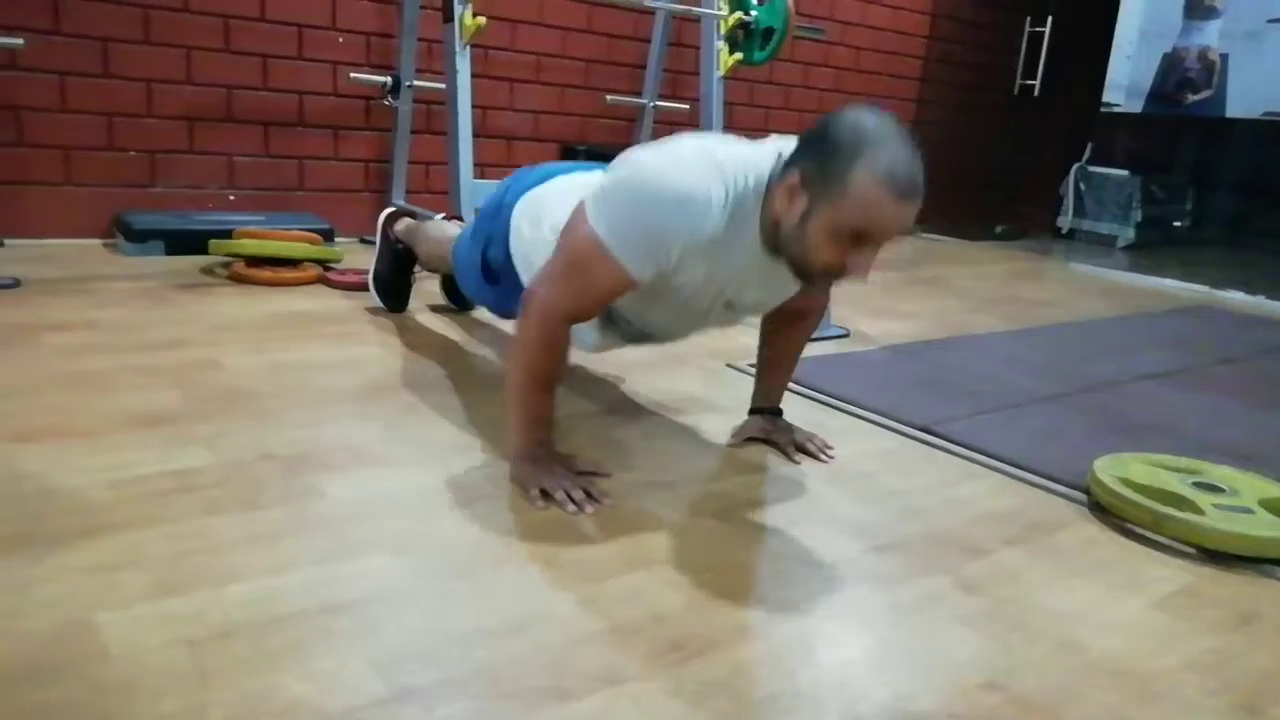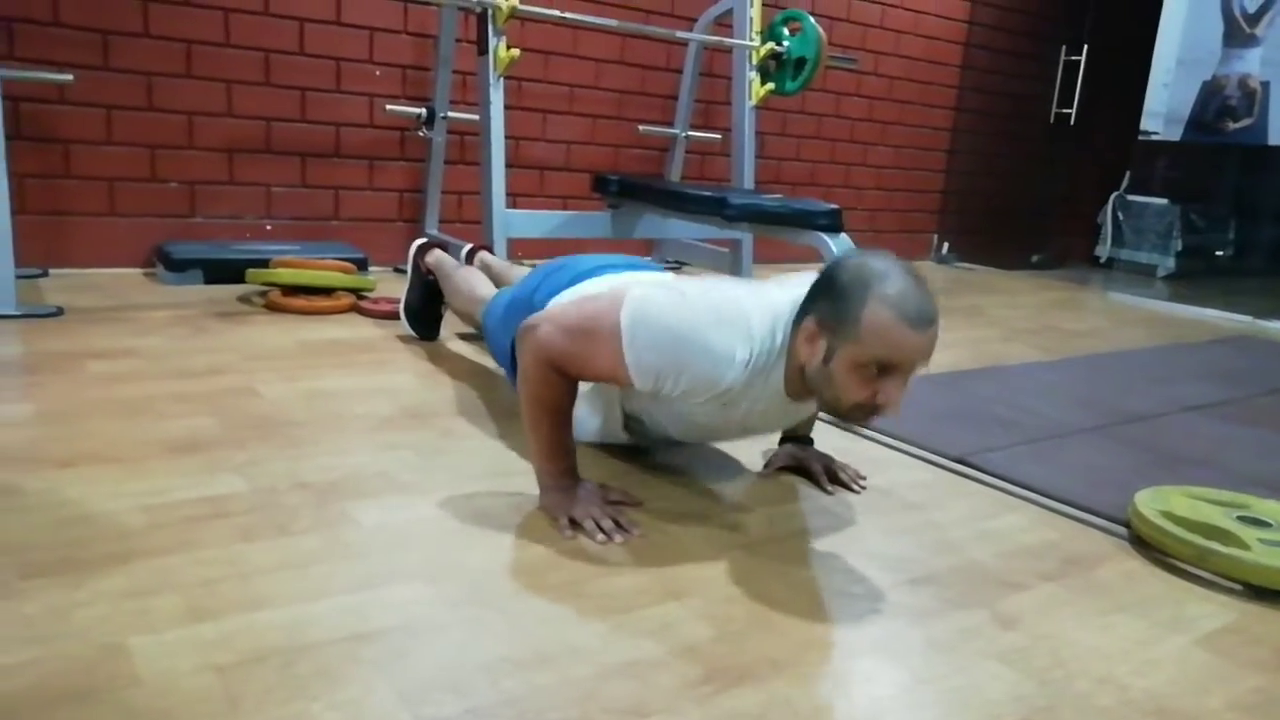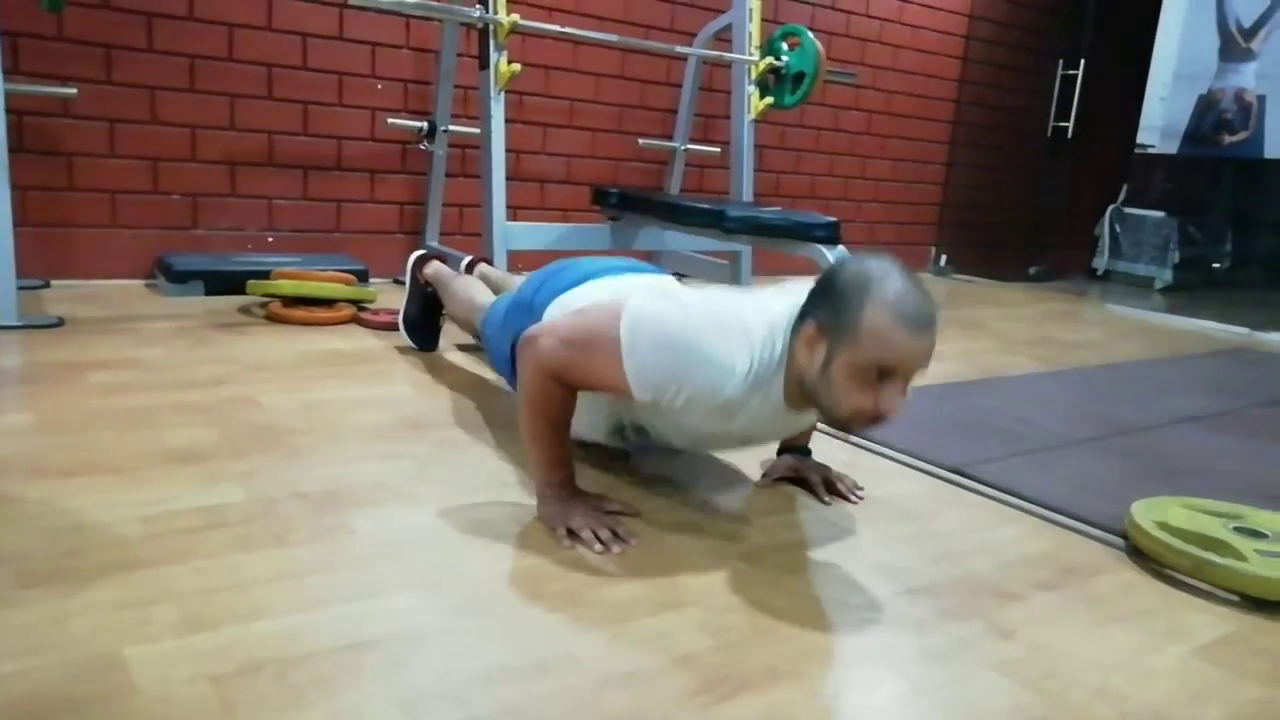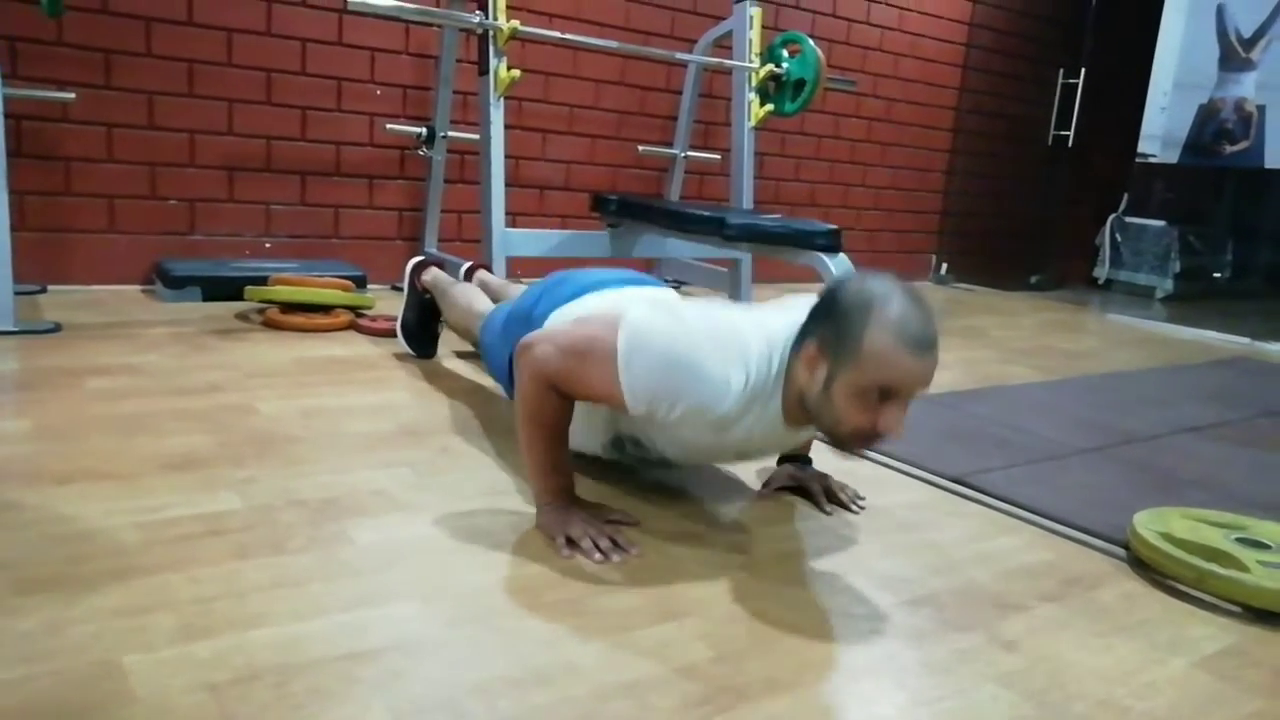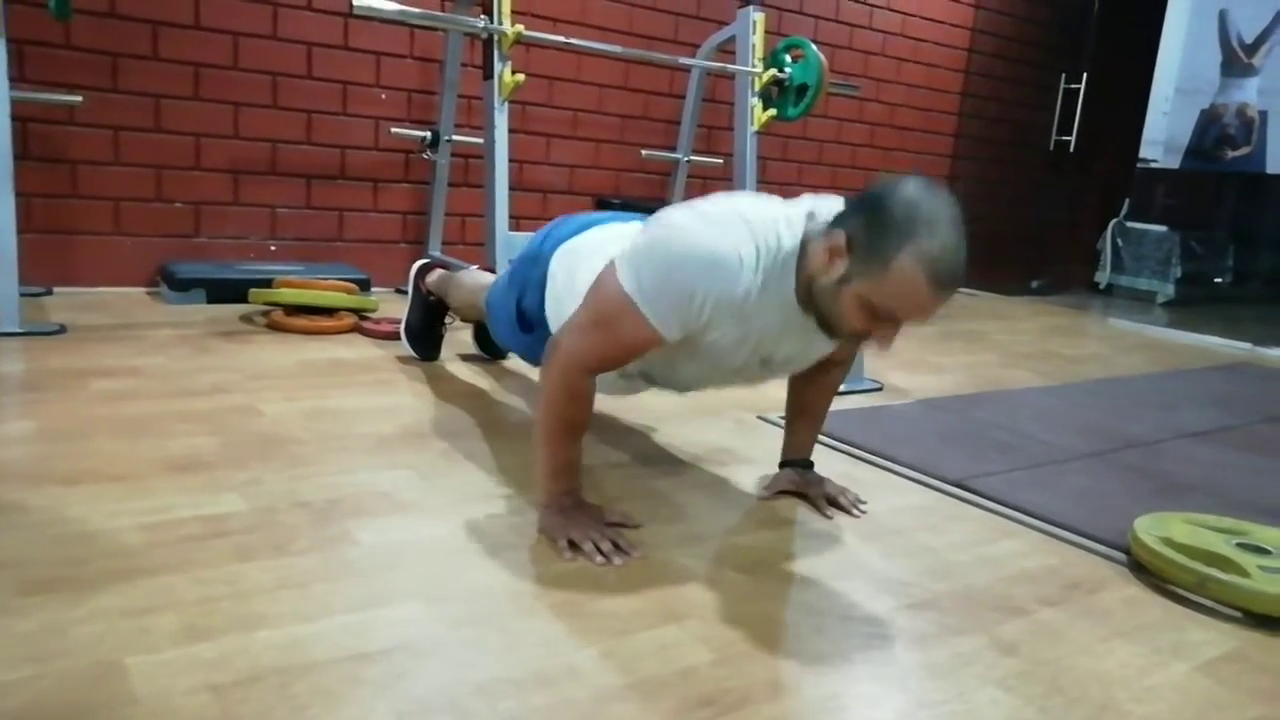
dt=1s
person 1, frame 1
left shoulder: (826, 209)
right shoulder: (680, 198)
left elbow: (797, 307)
right elbow: (546, 309)
left wrist: (767, 408)
right wrist: (529, 451)
left hip: (605, 203)
right hip: (532, 214)
right knee: (459, 256)
left ankle: (453, 223)
right ankle: (403, 231)
person 1, frame 2
left shoulder: (836, 320)
right shoulder: (714, 347)
right elbow: (540, 340)
left wrist: (796, 436)
right wrist: (558, 484)
left hip: (641, 285)
right hip: (557, 309)
right knee: (492, 310)
left ankle: (483, 258)
right ankle: (433, 261)
person 1, frame 3
left shoulder: (839, 337)
right shoulder: (714, 358)
right elbow: (541, 350)
left wrist: (795, 448)
right wrist: (555, 493)
left hip: (642, 290)
right hip: (562, 307)
right knee: (491, 318)
left ankle: (483, 270)
right ankle: (432, 272)
person 1, frame 4
left shoulder: (838, 353)
right shoulder: (712, 375)
right elbow: (537, 359)
left wrist: (795, 457)
right wrist: (555, 503)
left hip: (640, 301)
right hip: (563, 316)
right knee: (490, 327)
left ankle: (483, 278)
right ankle: (430, 280)
person 1, frame 5
left shoulder: (868, 275)
right shoulder: (711, 259)
left elbow: (828, 356)
right elbow: (570, 359)
left wrist: (797, 463)
right wrist: (559, 502)
left hip: (635, 262)
right hip: (567, 264)
right knee: (494, 308)
right ankle: (435, 283)
